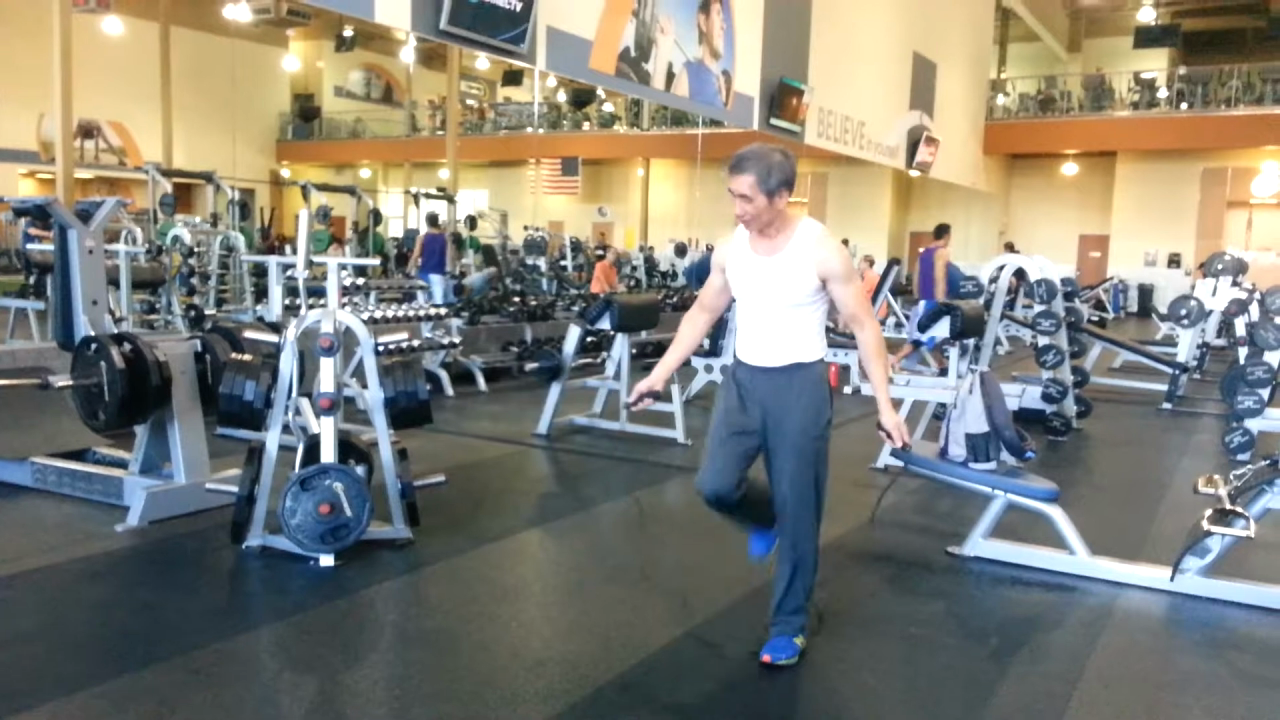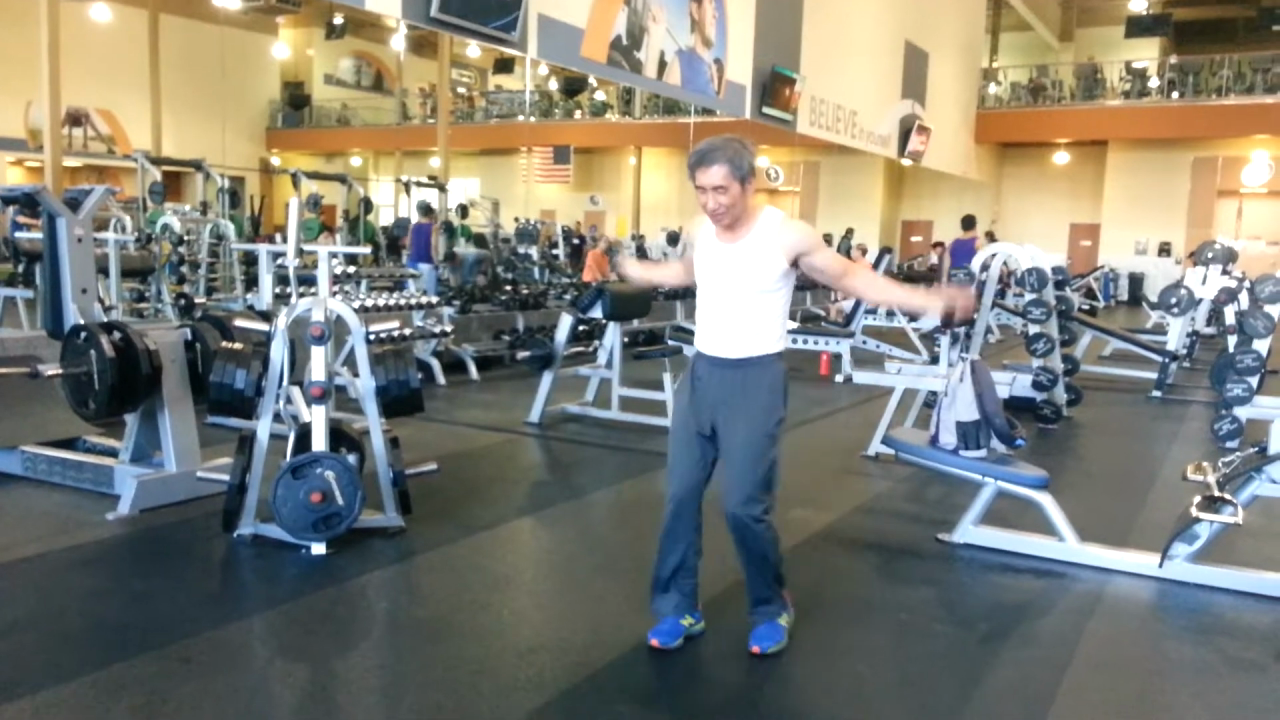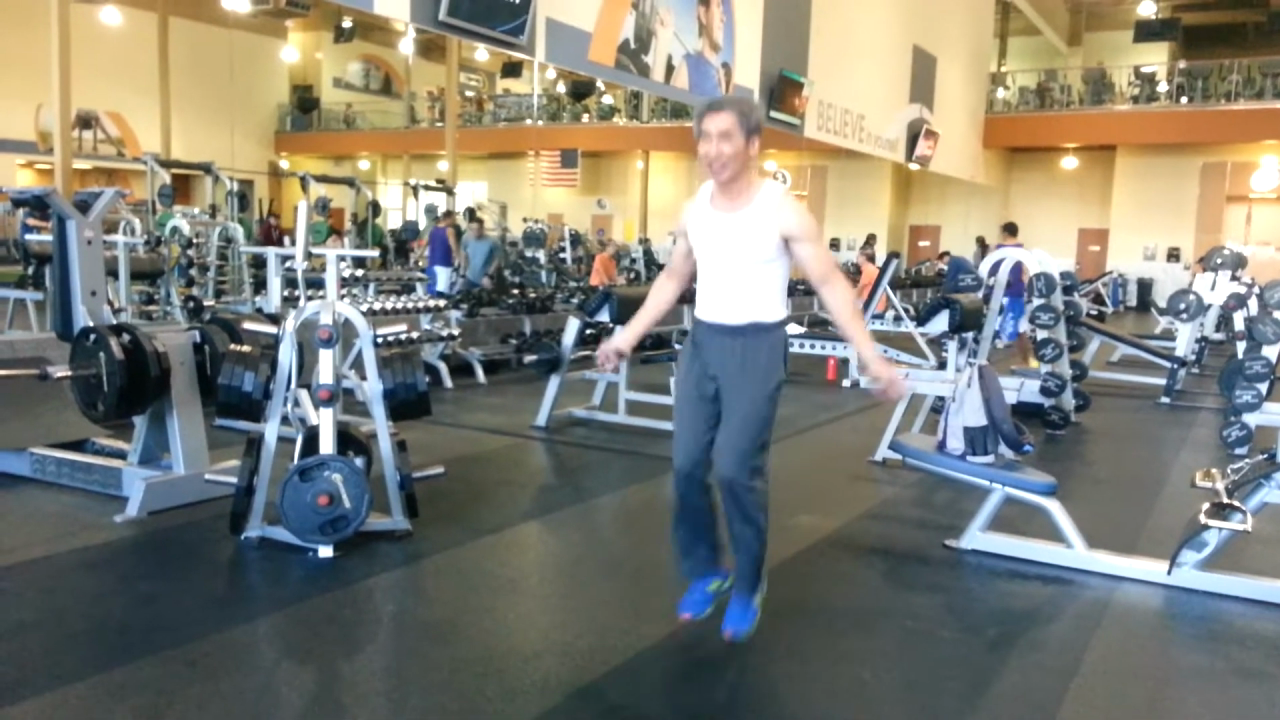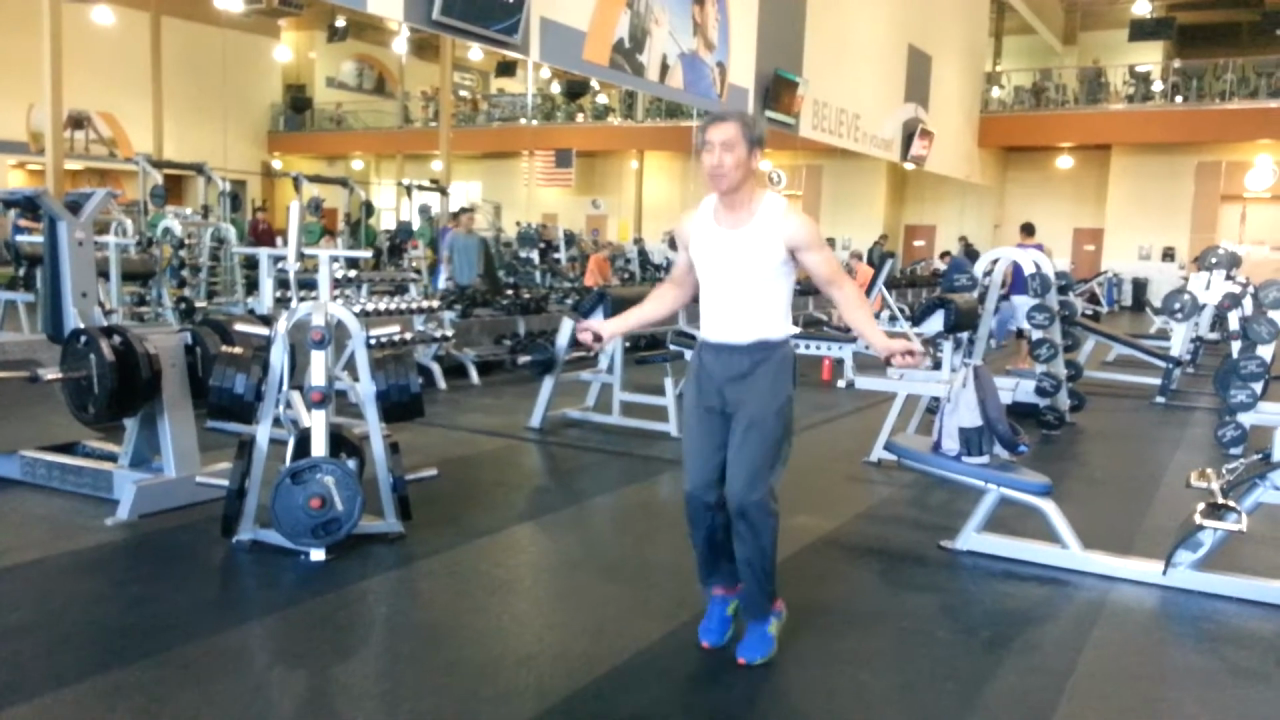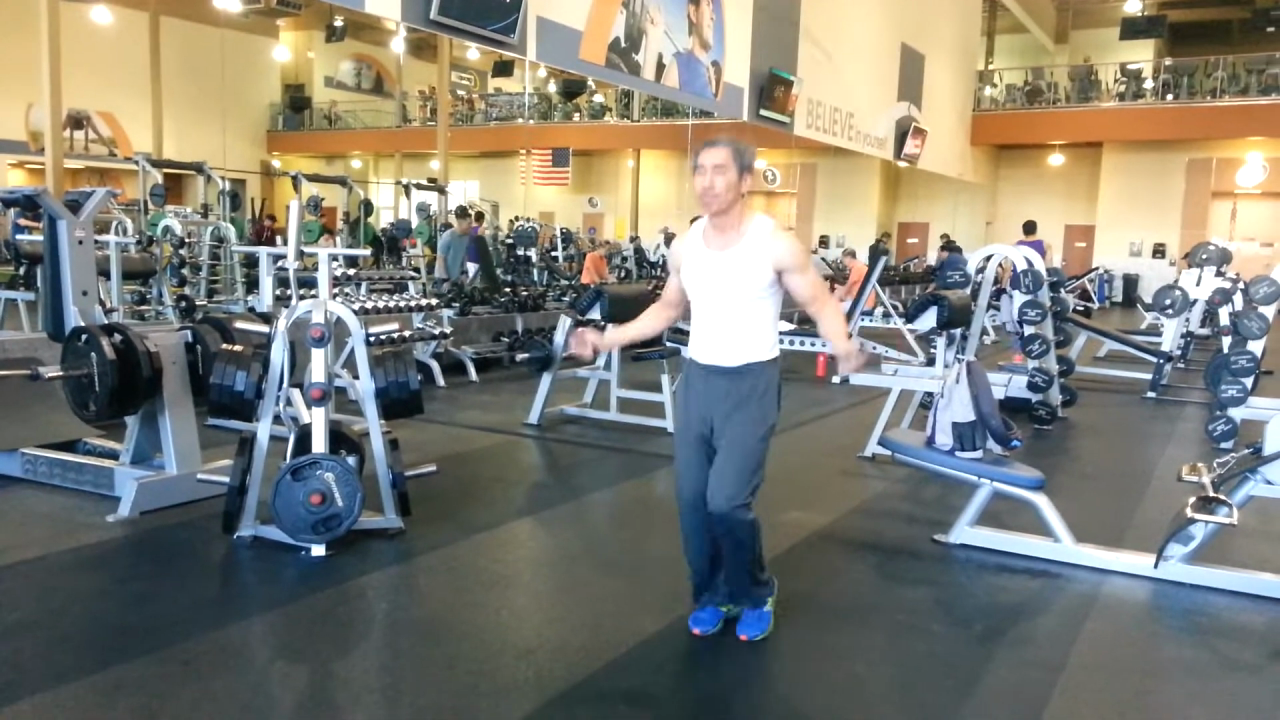
dt=0.5s
person 1, frame 1
left shoulder: (822, 249)
right shoulder: (730, 248)
left elbow: (863, 325)
right elbow: (702, 312)
left wrist: (884, 404)
right wrist: (660, 373)
left hip: (799, 384)
right hip: (743, 379)
left knee: (798, 510)
right knee: (714, 484)
left ankle: (788, 625)
right ankle: (764, 515)
person 1, frame 2
left shoulder: (787, 235)
right shoulder: (699, 232)
left elbow: (851, 277)
left wrist: (926, 300)
right wrist: (636, 272)
left hip: (756, 377)
right hip: (701, 372)
left knee: (742, 504)
right knee: (681, 497)
left ankle: (771, 607)
right ankle: (678, 607)
person 1, frame 3
left shoulder: (784, 211)
right shoulder: (693, 209)
left elbow: (829, 284)
right elbow: (672, 280)
left wrist: (868, 354)
right wrist: (630, 333)
left hip: (757, 346)
right hip: (702, 343)
left knee: (736, 468)
right knee: (687, 463)
left ankle: (746, 582)
right ankle: (703, 573)
person 1, frame 4
left shoulder: (788, 222)
right shoulder: (693, 224)
left elbow: (839, 286)
right elbow: (677, 290)
left wrist: (878, 341)
right wrist: (614, 326)
left hip: (766, 365)
right hip: (709, 363)
left knee: (747, 492)
right knee: (700, 489)
left ankle: (763, 610)
right ankle: (723, 584)
person 1, frame 5
left shoulder: (777, 245)
right shoulder: (685, 245)
left elbow: (819, 306)
right elbow: (669, 307)
left wrist: (842, 349)
right wrist: (609, 336)
left hip: (751, 384)
right hip: (698, 382)
left knee: (726, 501)
right knee: (693, 501)
left ankle: (757, 592)
right ankle: (713, 597)
